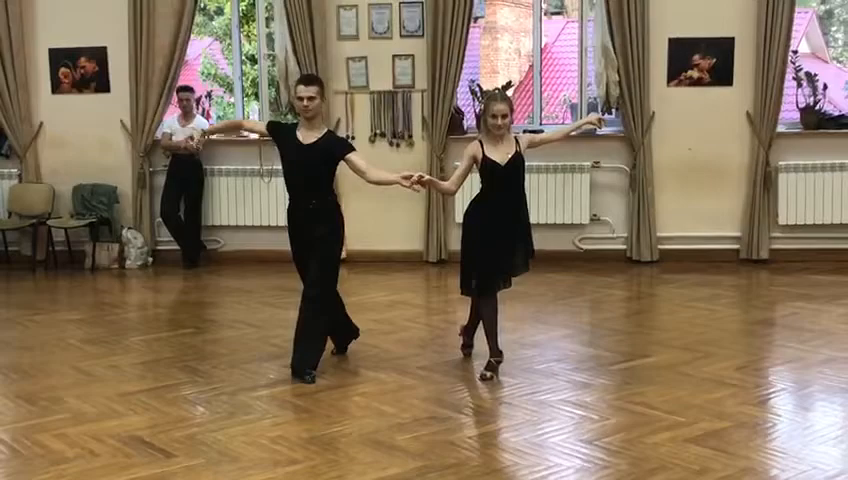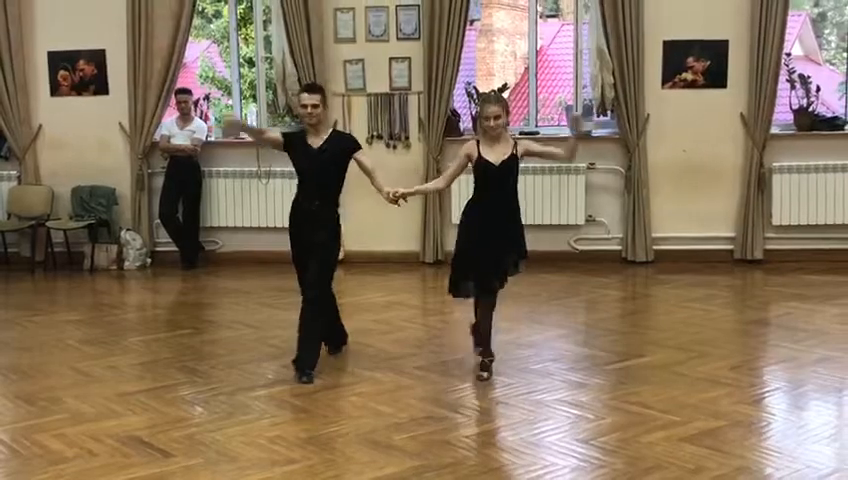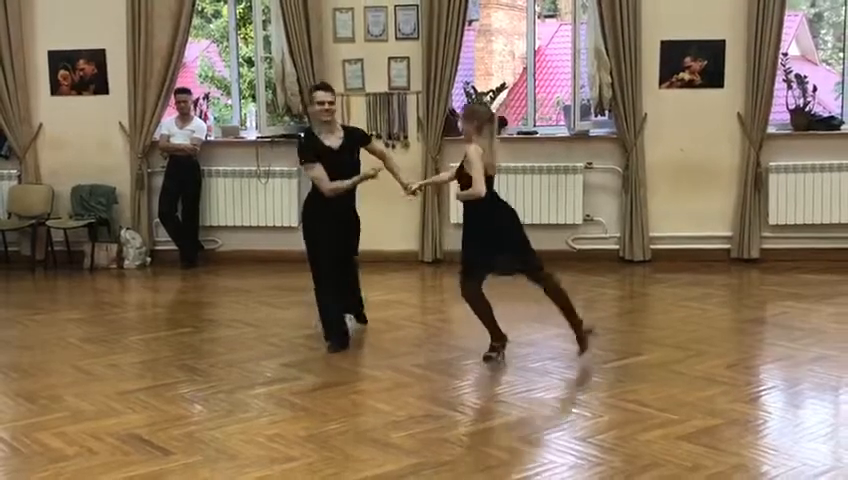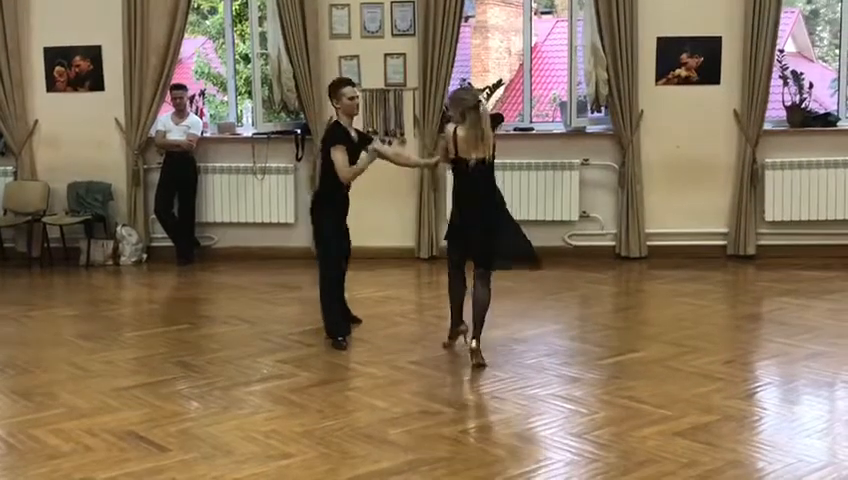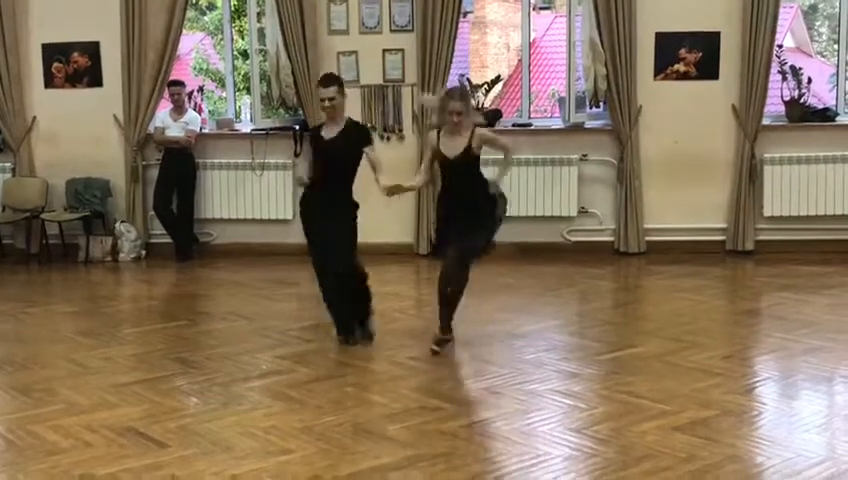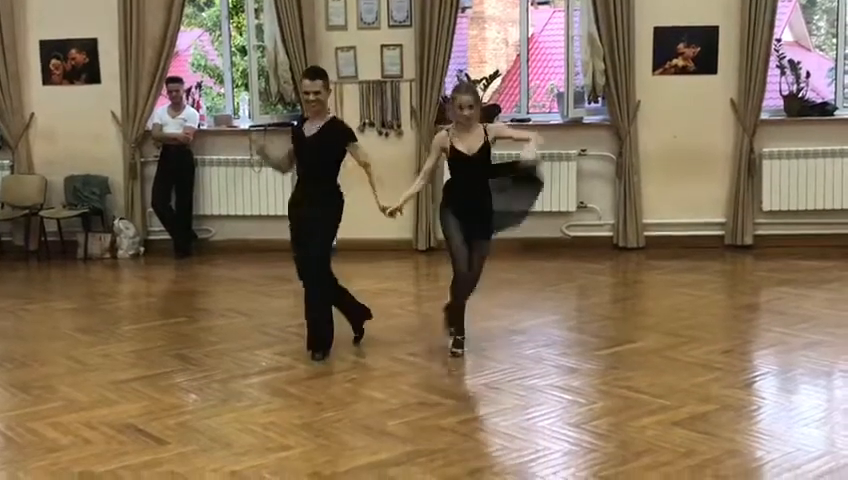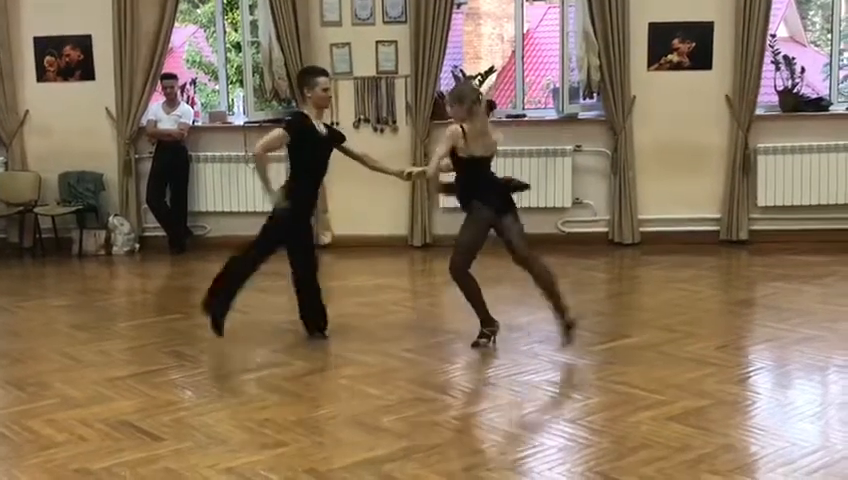
dt=0.5s
person 1, frame 1
left shoulder: (334, 143)
right shoulder: (282, 132)
left elbow: (368, 172)
right elbow: (243, 124)
left wrist: (399, 179)
right wrist: (204, 133)
left hip: (326, 220)
right hip: (297, 219)
left knee: (317, 289)
right knee: (318, 285)
left ankle: (304, 363)
right ankle: (344, 333)
person 1, frame 2
left shoulder: (343, 141)
right shoulder: (294, 140)
left elbow: (370, 170)
right elbow: (262, 135)
left wrist: (385, 191)
right wrist: (239, 124)
left hip: (326, 220)
right hip: (299, 218)
left knee: (315, 289)
right knee: (311, 287)
left ankle: (305, 361)
right ankle: (335, 337)
person 1, frame 3
left shoulder: (354, 135)
right shoulder: (308, 146)
left elbow: (383, 155)
right elbow: (327, 189)
left wrist: (403, 182)
right wrist: (361, 178)
left hip: (347, 211)
right hip: (319, 215)
left knee: (347, 265)
right knee: (325, 270)
left ankle: (353, 307)
right ankle: (336, 333)
person 1, frame 4
left shoulder: (357, 135)
right shoulder: (335, 133)
left elbow: (391, 155)
right elbow: (345, 175)
left wrist: (426, 162)
right wrist: (368, 159)
left hip: (338, 204)
right hip: (327, 206)
left knee: (341, 258)
right knee: (332, 262)
left ankle: (340, 312)
right ankle: (336, 330)
person 1, frame 5
left shoulder: (356, 131)
right shoulder: (314, 132)
left elbow: (374, 161)
left wrist: (381, 180)
right wrist: (304, 174)
left hip: (342, 208)
right hip: (312, 206)
left knee: (344, 268)
right knee: (324, 269)
left ankle: (360, 320)
right ankle: (346, 326)
person 1, frame 6
left shoulder: (338, 129)
right shoulder: (300, 128)
left elbow: (365, 163)
right elbow: (286, 166)
left wrist: (377, 199)
right wrist: (266, 155)
left hip: (326, 205)
right hip: (300, 204)
left knee: (315, 269)
right knee: (309, 270)
left ankle: (320, 340)
right ankle: (356, 313)
person 1, frame 7
left shoulder: (328, 130)
right shoulder: (298, 123)
left elbow: (358, 156)
right elbow: (260, 151)
left wrist: (394, 171)
right wrist: (273, 191)
left hip: (301, 203)
right hip: (292, 203)
right knee: (304, 264)
person 2, frame 1
left shoulder: (522, 142)
right shoulder: (476, 148)
left elbow: (557, 135)
right elbow: (451, 187)
left wrist: (585, 121)
right wrist: (431, 182)
left hip: (512, 222)
right hip: (483, 222)
left knee: (488, 284)
right knee: (485, 285)
left ankle: (469, 330)
right ankle: (494, 354)
person 2, frame 2
left shoulder: (519, 146)
right shoulder: (472, 148)
left elbow: (565, 155)
right elbow: (442, 182)
left wrist: (577, 130)
right wrist: (408, 191)
left hip: (506, 223)
right hip: (478, 222)
left knee: (491, 285)
right knee: (483, 286)
left ankle: (482, 340)
right ankle: (485, 353)
person 2, frame 3
left shoulder: (473, 150)
right shoulder: (484, 149)
left elbow: (479, 191)
right elbow: (455, 173)
left wrist: (464, 195)
right wrist: (424, 182)
left hip: (485, 226)
right hip: (500, 221)
left knee: (469, 288)
right knee: (536, 274)
left ankle: (498, 339)
right ankle: (577, 328)
person 2, frame 4
left shoulder: (451, 131)
right shoulder: (489, 136)
left elbow: (445, 158)
left hip: (466, 212)
right hip: (491, 211)
left knee: (456, 268)
right knee: (482, 277)
left ankle: (457, 325)
right ankle: (475, 339)
person 2, frame 5
left shoulder: (480, 134)
right shoulder: (435, 138)
left elbow: (507, 150)
right elbow: (423, 177)
left wrist: (497, 180)
right wrist: (401, 188)
left hip: (478, 207)
right hip: (452, 207)
left knee: (460, 266)
right knee: (450, 268)
left ankle: (447, 325)
right ankle: (445, 328)
person 2, frame 6
left shoulder: (491, 131)
right shoulder: (443, 138)
left elbow: (532, 138)
right elbow: (423, 178)
left wrist: (530, 149)
right wrist: (402, 201)
left hip: (482, 207)
right hip: (453, 208)
left knee: (473, 273)
right knee: (462, 270)
left ankle: (453, 312)
right ankle: (457, 331)
person 2, frame 7
left shoulder: (455, 131)
right shoulder: (484, 129)
left elbow: (433, 171)
left wrist: (431, 173)
right wrist: (421, 170)
left hip: (481, 206)
right hip: (498, 199)
left knee: (458, 268)
right knee: (527, 258)
left ankle: (488, 324)
right ankle: (562, 314)
person 3, frame 1
left shoulder: (201, 123)
right shoulder: (170, 121)
left elbow: (196, 148)
right elbow: (163, 144)
left wrist: (173, 146)
right wrist: (184, 143)
left hip: (193, 167)
right hip: (175, 166)
left knee: (192, 212)
right knee: (167, 211)
left ankle: (192, 254)
right ankle: (192, 246)
person 3, frame 2
left shoulder: (200, 125)
right shoulder: (168, 123)
left elbow: (194, 151)
right elbow: (162, 146)
left wrist: (172, 148)
right wrist: (183, 147)
left hip: (190, 169)
right hip: (173, 169)
left knee: (190, 214)
right knee: (165, 212)
left ankle: (190, 254)
right ankle: (190, 247)
person 3, frame 3
left shoulder: (199, 125)
right shoulder: (167, 123)
left elbow: (194, 150)
right elbow: (161, 145)
left wrist: (172, 148)
right wrist: (182, 146)
left hip: (190, 169)
right hip: (173, 168)
left knee: (190, 213)
right knee: (165, 211)
left ankle: (189, 254)
right ankle: (190, 246)
person 3, frame 4
left shoulder: (195, 121)
right shoulder: (163, 119)
left elbow: (189, 146)
right elbow: (157, 142)
left wrist: (168, 144)
right wrist: (178, 142)
left hip: (186, 164)
right hip: (169, 164)
left knee: (186, 209)
right knee: (161, 208)
left ankle: (185, 250)
right ankle: (186, 243)
person 3, frame 5
left shoulder: (193, 117)
right shoulder: (161, 115)
left elbow: (188, 142)
right elbow: (156, 138)
left wrist: (167, 140)
right wrist: (178, 139)
left hip: (185, 161)
right hip: (168, 160)
left knee: (185, 205)
right knee: (160, 204)
left ankle: (184, 246)
right ankle: (185, 239)
person 3, frame 6
left shoulder: (191, 113)
right shoulder: (160, 112)
left elbow: (186, 139)
right elbow: (154, 135)
left wrist: (165, 137)
right wrist: (175, 135)
left hip: (183, 157)
right hip: (166, 157)
left knee: (183, 202)
right knee: (158, 201)
left ankle: (183, 242)
right ankle: (184, 236)
person 3, frame 7
left shoulder: (186, 110)
right shoulder: (155, 108)
left elbow: (181, 135)
right elbow: (149, 131)
left wrist: (159, 134)
right wrist: (170, 132)
left hip: (178, 154)
right hip: (161, 153)
left knee: (178, 198)
right knee: (153, 198)
left ankle: (177, 239)
right ankle: (179, 232)
